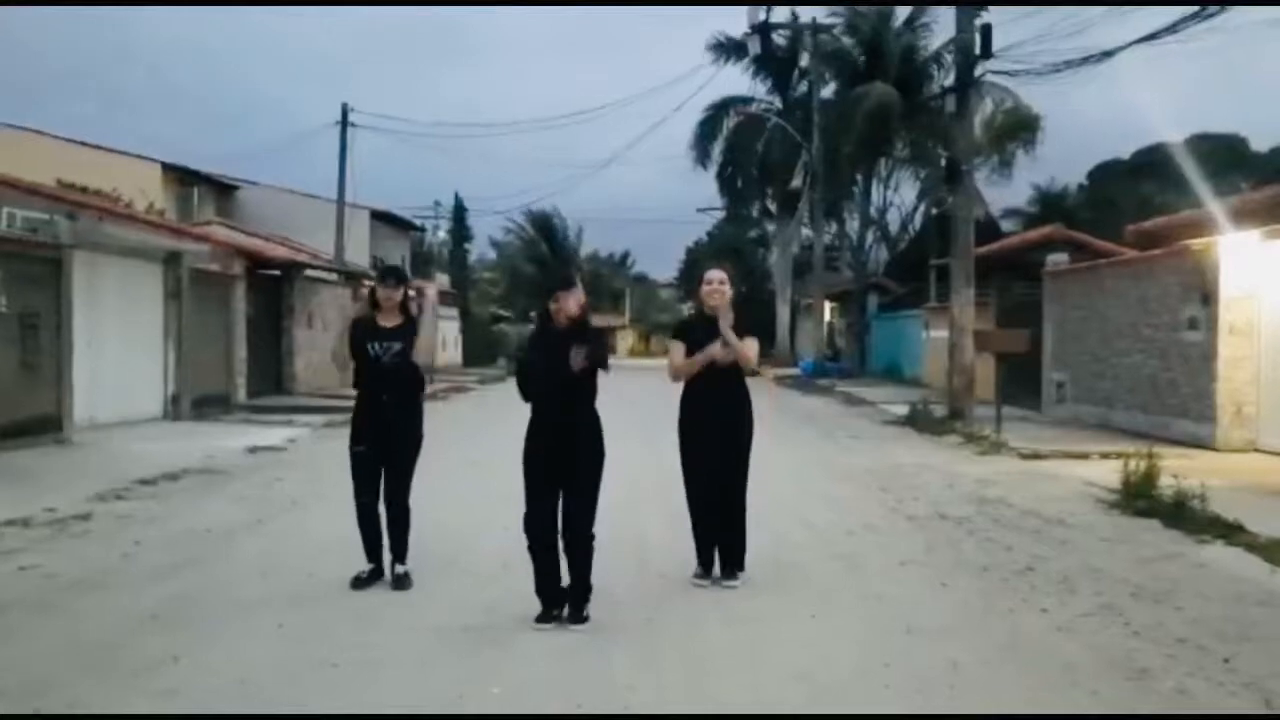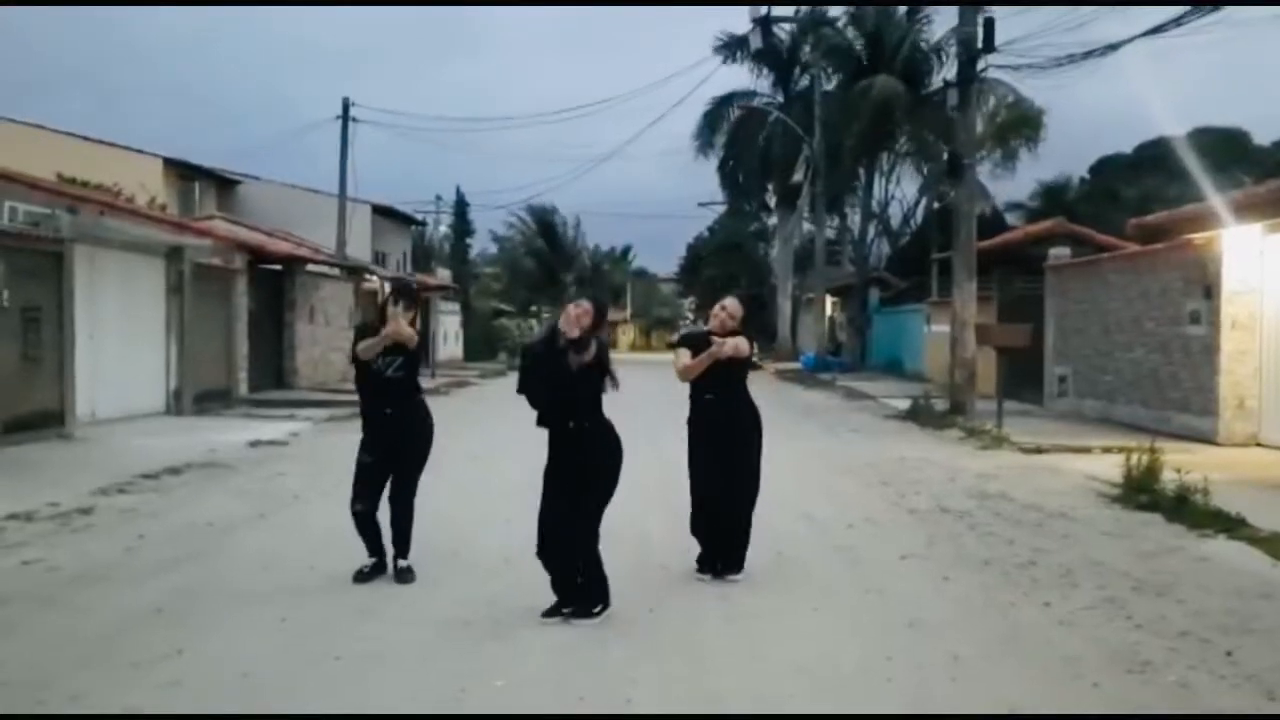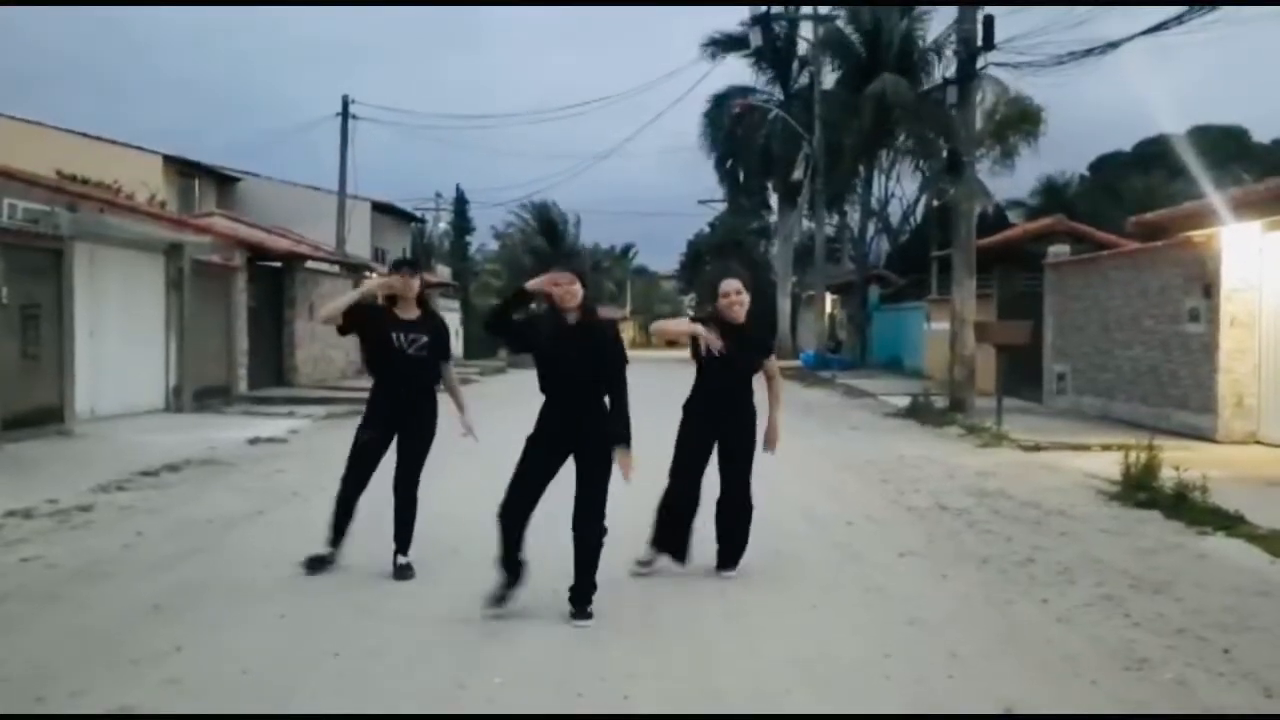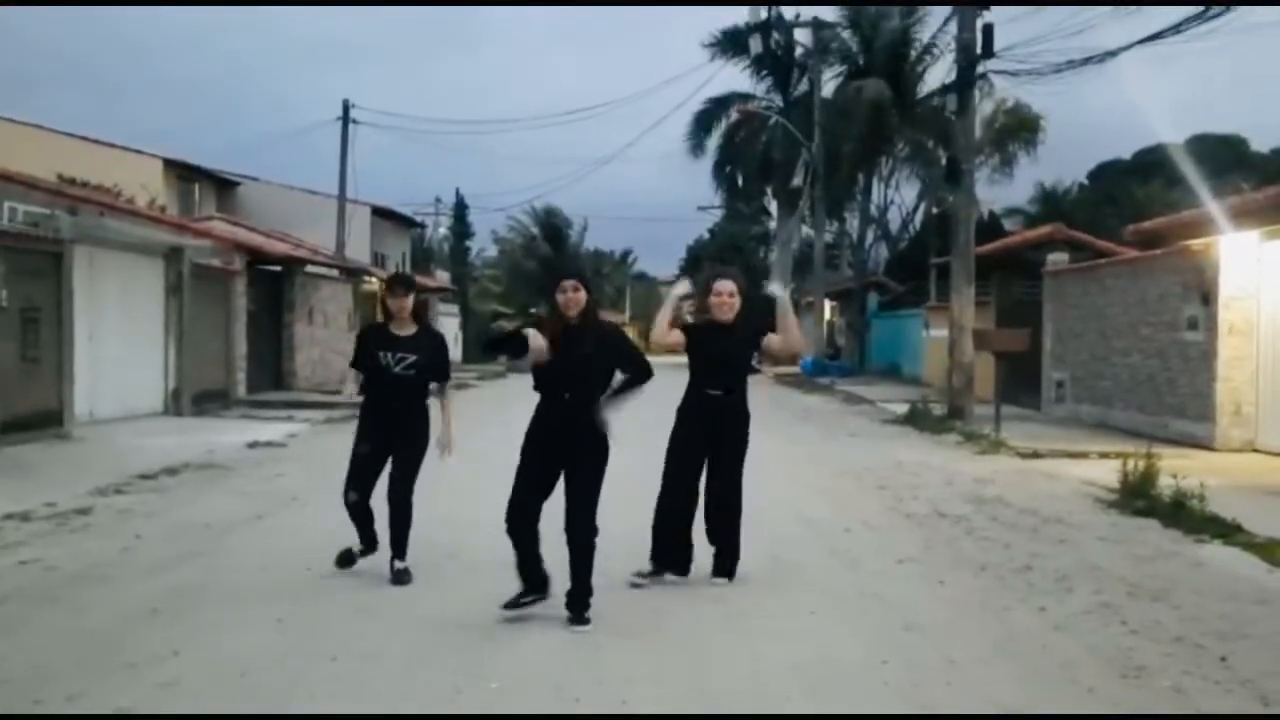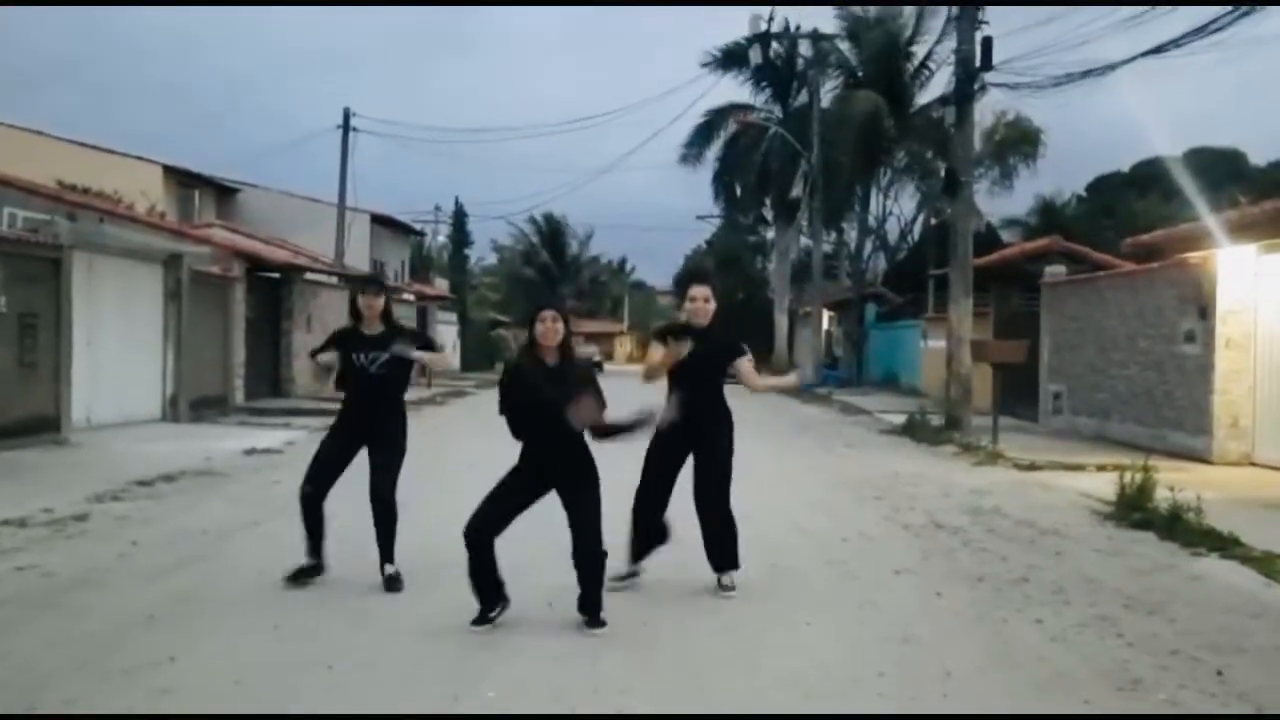
dt=0.7s
person 1, frame 1
left shoulder: (590, 336)
right shoulder: (534, 343)
left elbow: (597, 358)
right elbow: (528, 389)
left wrist: (579, 320)
right wrist: (567, 367)
left hip: (584, 437)
right hip: (543, 437)
left knee: (578, 525)
right knee: (538, 523)
left ankle: (578, 600)
right ankle: (550, 600)
person 1, frame 2
left shoulder: (592, 349)
right shoulder: (537, 351)
right elbow: (533, 395)
left wrist: (575, 339)
right wrist: (568, 365)
left hip: (598, 449)
right hip: (562, 449)
left knee: (579, 533)
right knee: (549, 537)
left ankle: (597, 596)
right ankle: (569, 594)
person 1, frame 3
left shoulder: (603, 330)
right shoulder: (539, 326)
left elbow: (618, 387)
right elbow: (493, 325)
left wrist: (622, 442)
right wrist: (527, 290)
left hip: (595, 428)
right hip: (553, 423)
left knee: (589, 519)
right knee: (514, 507)
left ankle: (582, 597)
right ankle: (511, 574)
person 1, frame 4
left shoulder: (606, 335)
right shoulder: (543, 331)
left elbow: (643, 370)
right elbow: (491, 345)
left wrist: (608, 397)
right wrist: (525, 336)
left hip: (587, 430)
right hip: (546, 426)
left knee: (580, 521)
right knee: (520, 512)
left ankle: (579, 603)
right ankle: (534, 584)
person 1, frame 5
left shoulder: (581, 373)
right shoulder: (517, 373)
left elbow: (599, 429)
right elbow: (518, 426)
left wrist: (642, 421)
right wrist: (565, 418)
left hip: (576, 468)
right hip: (533, 465)
left knee: (590, 548)
right knee: (478, 532)
left ankle: (591, 608)
right ankle: (493, 600)
person 2, frame 1
left shoulder: (414, 327)
right shoulder: (360, 326)
left elbow: (421, 362)
right elbow: (343, 365)
right wrist: (345, 326)
left hip: (405, 421)
right hip: (367, 420)
left knee: (396, 497)
right knee: (365, 498)
left ankle: (399, 564)
right ankle: (374, 564)
person 2, frame 2
left shoulder: (414, 339)
right shoulder: (366, 332)
left elbow: (410, 339)
right elbow: (361, 352)
left wrist: (400, 333)
right wrist: (386, 337)
left hip: (414, 430)
right hip: (376, 431)
left knee: (401, 499)
right knee: (361, 505)
left ankle: (402, 559)
right ankle: (376, 558)
person 2, frame 3
left shoulder: (434, 322)
right shoulder: (374, 314)
left elbow: (446, 370)
right elbow: (325, 316)
left wrist: (462, 410)
right wrist: (364, 290)
left hip: (421, 409)
right hip: (383, 406)
left knee: (406, 484)
right knee: (353, 479)
left ankle: (402, 554)
right ankle: (332, 548)
person 2, frame 4
left shoulder: (431, 340)
right shoulder: (370, 336)
left elbow: (443, 386)
right elbow: (356, 374)
left wrist: (447, 428)
right wrist: (351, 389)
left hip: (412, 424)
right hip: (374, 421)
left knee: (399, 493)
right knee: (354, 495)
left ankle: (398, 559)
right ankle: (366, 542)
person 2, frame 5
left shoulder: (401, 337)
right shoulder: (343, 338)
left elbow: (440, 360)
right elbow: (316, 363)
left wrist: (416, 355)
right wrist: (324, 361)
left hip: (388, 424)
right hip: (350, 419)
left knee: (382, 494)
right knee: (311, 490)
left ankle: (388, 565)
right ankle: (314, 559)
person 3, frame 1
left shoulder: (743, 325)
right shoulder: (686, 327)
left elbow: (750, 361)
right elbow: (676, 370)
left wrist: (727, 332)
right wrist: (707, 354)
left hip: (734, 413)
right hip: (696, 414)
left knee: (732, 487)
right knee: (700, 488)
left ankle: (731, 564)
right ankle: (703, 562)
person 3, frame 2
left shoulder: (741, 342)
right shoulder: (689, 340)
left elbow: (739, 347)
right elbow: (683, 373)
left wrist: (727, 346)
right wrist: (712, 353)
left hip: (741, 423)
right hip: (704, 423)
left knee: (739, 493)
right knee: (706, 494)
left ankle: (732, 562)
right ankle: (708, 560)
person 3, frame 3
left shoulder: (759, 336)
right shoulder: (704, 329)
left elbow: (773, 377)
right elbow: (657, 328)
left wrist: (773, 420)
right wrist: (695, 329)
left hip: (740, 418)
right hip: (701, 414)
left knee: (737, 491)
right knee: (683, 482)
left ankle: (728, 557)
right ankle: (662, 547)
person 3, frame 4
left shoulder: (752, 332)
right shoulder: (694, 332)
left elbow: (793, 348)
right elbow: (657, 339)
left wrist: (783, 303)
right wrist: (671, 299)
left hip: (732, 420)
right hip: (692, 417)
left knee: (724, 494)
right knee: (675, 492)
left ankle: (725, 565)
right ankle: (662, 563)
person 3, frame 5
left shoulder: (726, 342)
right shoulder: (668, 335)
left elbow: (752, 381)
right elbow: (649, 373)
left wrist: (788, 381)
right wrist: (669, 358)
left hip: (714, 425)
right hip: (675, 423)
left knee: (713, 498)
right knee: (650, 492)
left ankle: (725, 567)
right ankle: (636, 561)
